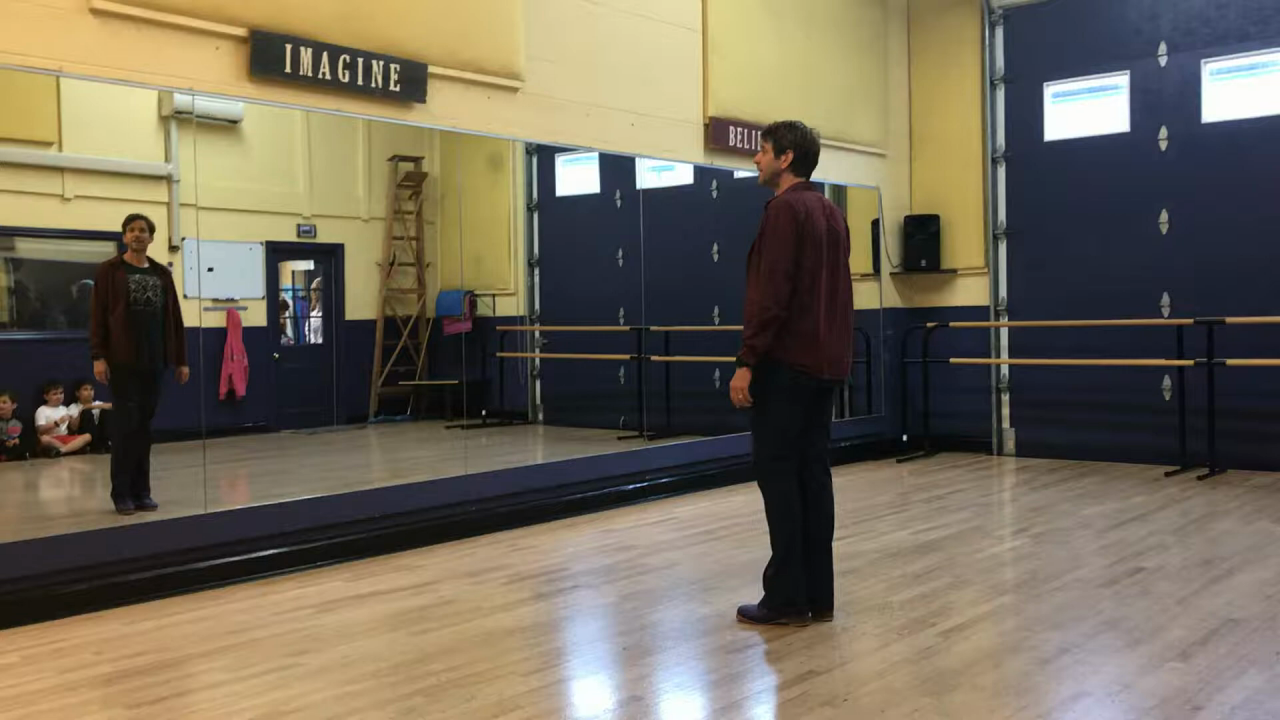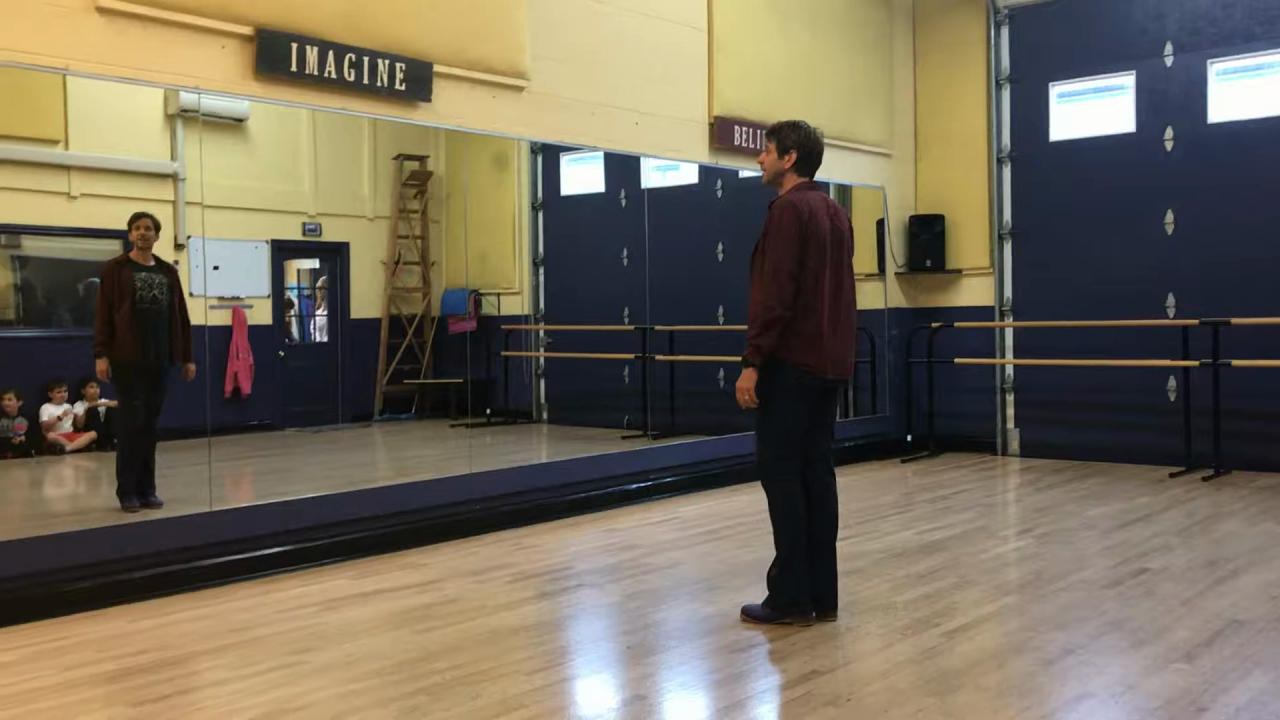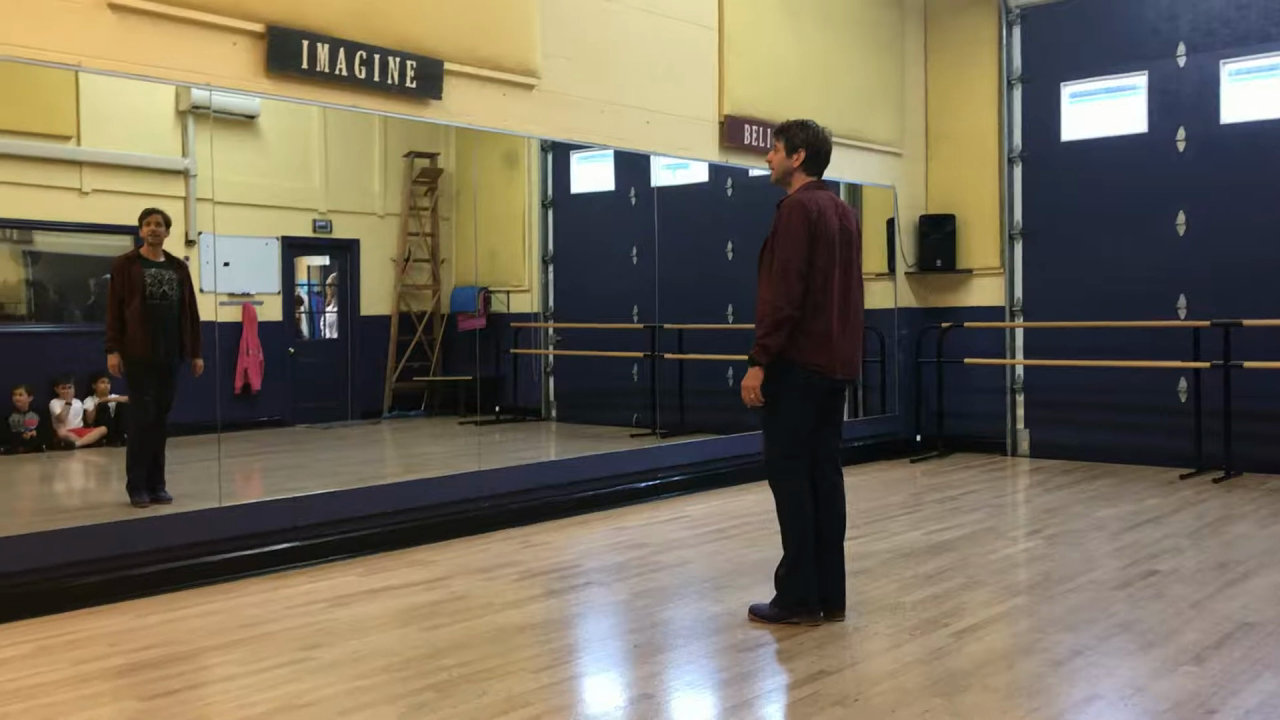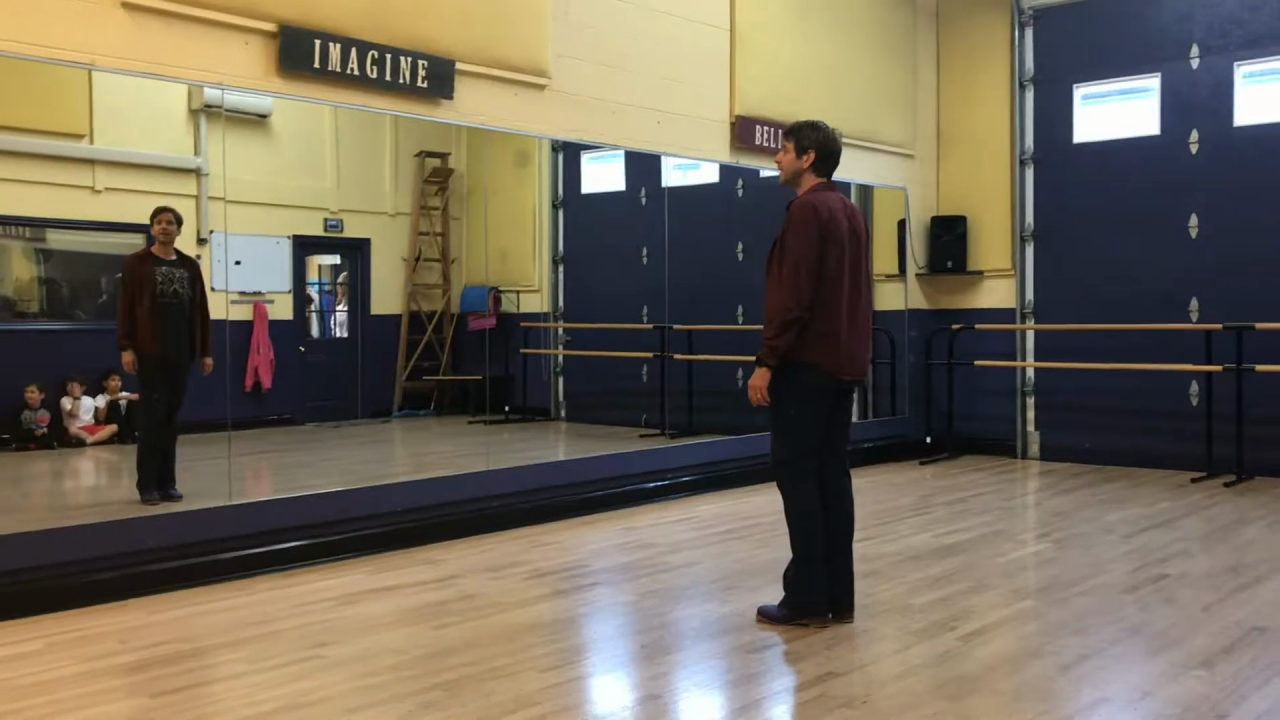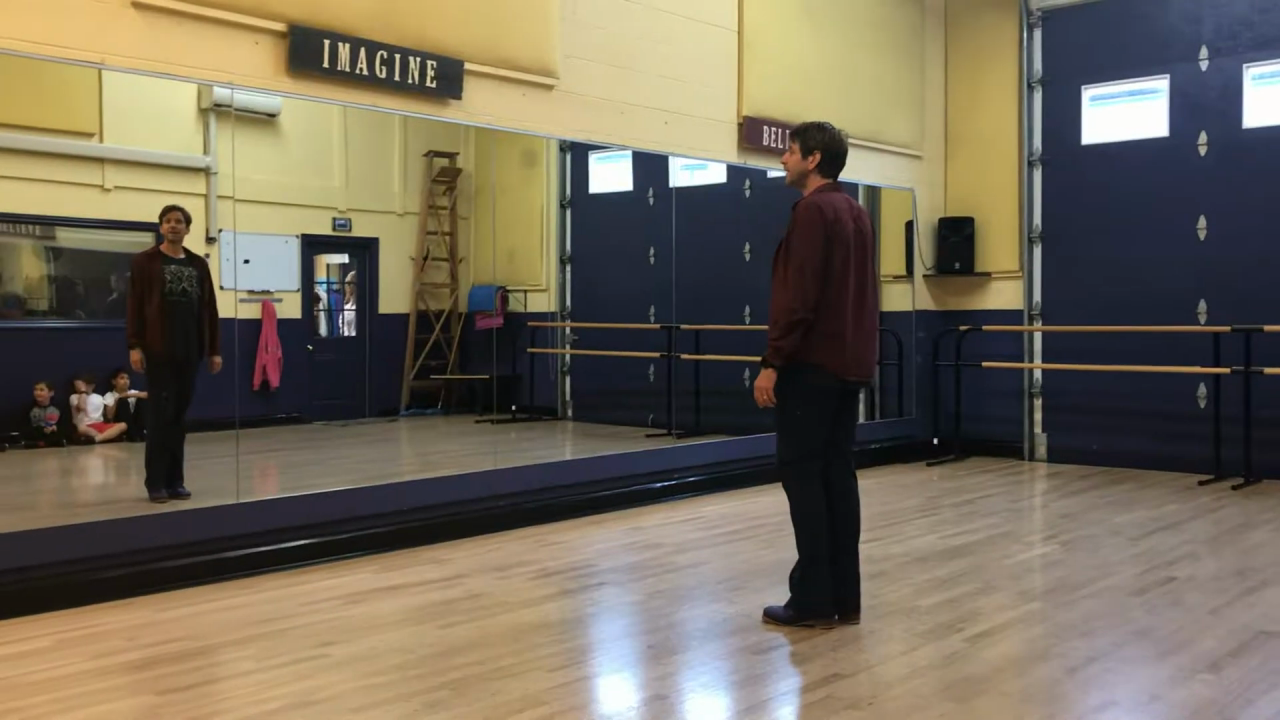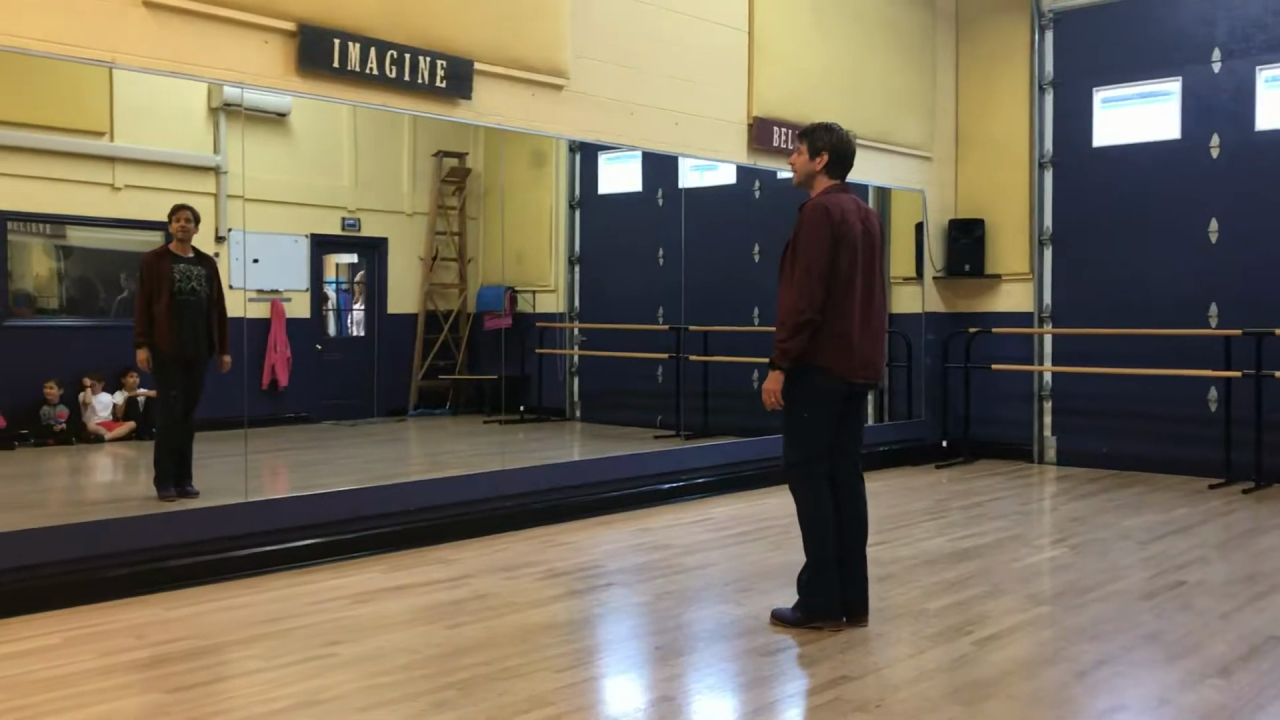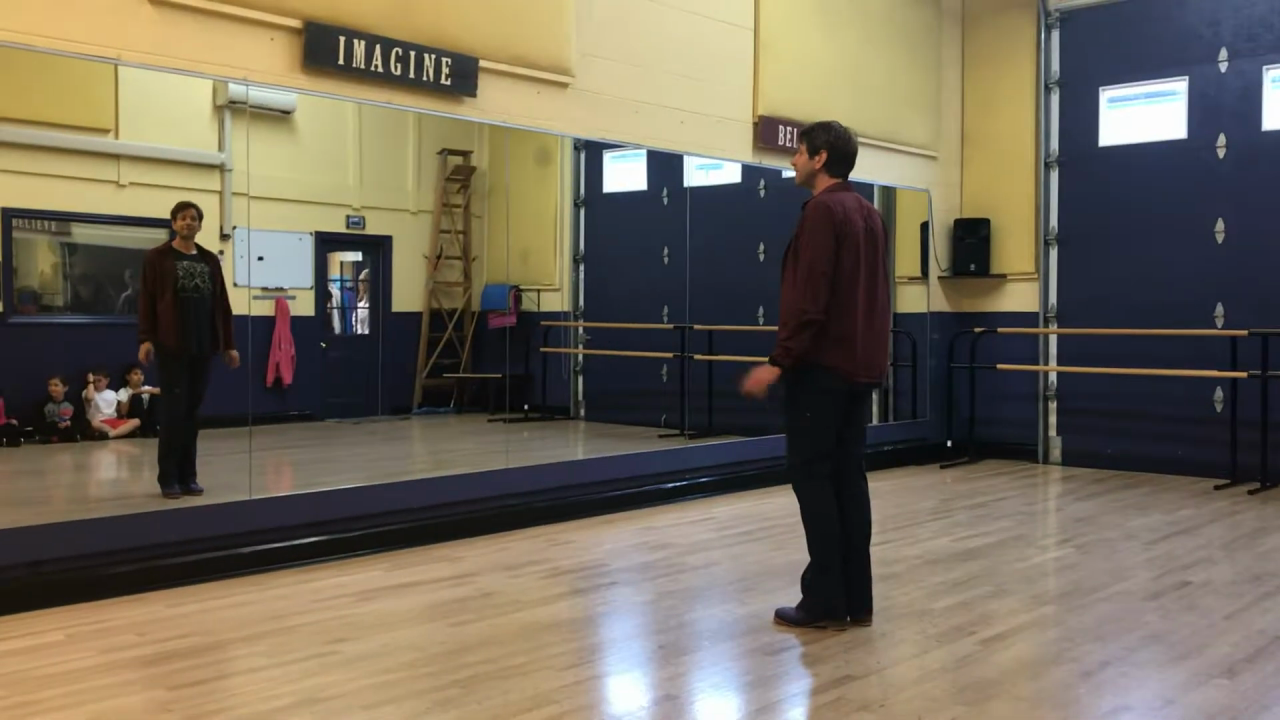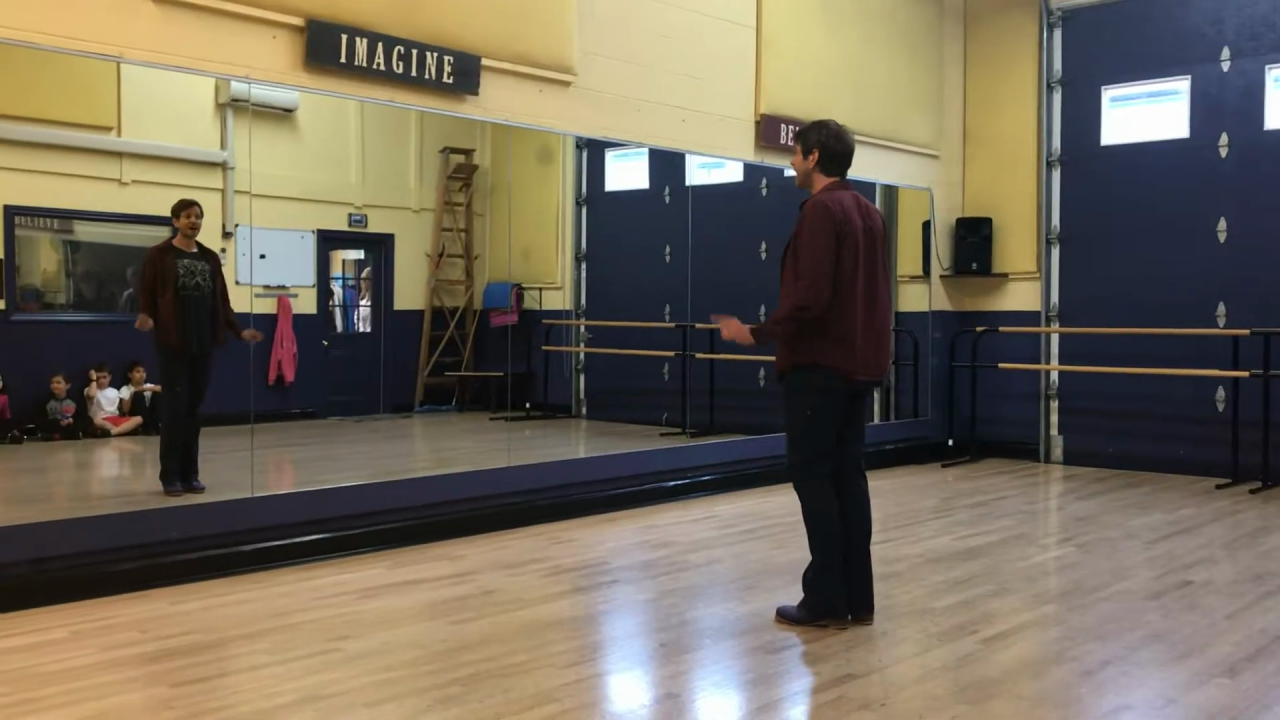
dt=0.2s
person 1, frame 1
left shoulder: (785, 209)
right shoulder: (832, 214)
left elbow: (771, 295)
left wrist: (747, 362)
left hip: (786, 364)
right hip: (825, 363)
left knee: (777, 474)
right knee: (813, 473)
left ankle: (787, 598)
right ankle: (818, 595)
person 1, frame 2
left shoulder: (789, 209)
right shoulder: (835, 213)
left elbow: (776, 295)
left wrist: (752, 362)
left hip: (790, 365)
right hip: (828, 363)
left knee: (781, 474)
right knee: (816, 473)
left ankle: (790, 598)
right ankle: (822, 594)
person 1, frame 3
left shoulder: (797, 208)
right shoulder: (843, 212)
left elbow: (784, 295)
left wrist: (759, 362)
left hip: (798, 364)
right hip: (836, 362)
left knee: (789, 473)
right knee: (824, 472)
left ankle: (798, 598)
right ankle: (830, 595)
person 1, frame 4
left shoulder: (807, 210)
right shoulder: (851, 213)
left elbow: (793, 296)
left wrist: (766, 362)
left hip: (806, 365)
right hip: (844, 364)
left knee: (796, 474)
right knee: (832, 474)
left ankle: (807, 598)
right ankle: (838, 595)
person 1, frame 5
left shoulder: (812, 210)
right shoulder: (857, 214)
left elbow: (798, 297)
left wrist: (772, 363)
left hip: (812, 366)
right hip: (849, 365)
left knee: (802, 475)
right knee: (838, 475)
left ankle: (813, 600)
right ankle: (845, 597)
person 1, frame 6
left shoulder: (819, 211)
right shoulder: (865, 216)
left elbow: (805, 300)
left wrist: (779, 365)
left hip: (819, 368)
right hip: (857, 367)
left knee: (808, 477)
right knee: (845, 477)
left ankle: (820, 602)
right ankle: (853, 599)
person 1, frame 7
left shoulder: (822, 211)
right shoulder: (868, 214)
left elbow: (809, 299)
left wrist: (776, 361)
left hip: (821, 367)
right hip: (860, 366)
left knee: (811, 477)
right knee: (847, 475)
left ankle: (824, 602)
right ankle: (856, 599)
person 1, frame 8
left shoulder: (821, 209)
right shoulder: (868, 212)
left elbow: (809, 296)
left wrist: (757, 332)
left hip: (819, 365)
right hip: (861, 364)
left knee: (812, 476)
right knee: (848, 475)
left ankle: (825, 600)
right ankle: (857, 597)
person 2, frame 1
left shoulder: (162, 274)
right shoulder: (109, 271)
left elbow: (174, 319)
right elbow: (98, 317)
left wrist: (181, 359)
right wrist: (98, 356)
left hip: (154, 361)
right hip: (122, 361)
left knee: (144, 426)
right knee: (125, 425)
left ankle: (141, 491)
right ankle: (122, 493)
person 2, frame 2
left shoulder: (168, 272)
right shoulder: (115, 269)
left elbow: (180, 316)
right elbow: (104, 315)
left wrist: (187, 357)
right wrist: (101, 354)
left hip: (160, 359)
right hip: (128, 360)
left knee: (150, 424)
right knee: (131, 423)
left ankle: (147, 489)
right ankle: (127, 491)
person 2, frame 3
left shoulder: (178, 268)
right shoulder: (125, 265)
left elbow: (190, 312)
right elbow: (114, 310)
left wrist: (196, 352)
right wrist: (113, 349)
left hip: (170, 354)
right hip: (138, 355)
left knee: (160, 419)
right knee: (141, 418)
left ankle: (156, 484)
right ankle: (137, 486)
person 2, frame 4
left shoulder: (190, 266)
right shoulder: (137, 263)
left elbow: (201, 311)
right elbow: (126, 308)
left wrist: (205, 351)
right wrist: (126, 347)
left hip: (181, 352)
right hip: (150, 353)
left knee: (171, 417)
right knee: (152, 416)
left ankle: (167, 482)
right ankle: (147, 484)
person 2, frame 5
left shoulder: (198, 265)
right shoulder: (145, 262)
left elbow: (209, 310)
right elbow: (135, 307)
left wrist: (214, 350)
right wrist: (135, 345)
left hip: (190, 351)
right hip: (158, 351)
left knee: (179, 415)
right knee: (160, 415)
left ankle: (175, 480)
right ankle: (156, 482)
person 2, frame 6
left shoulder: (207, 264)
right shoulder: (154, 260)
left elbow: (218, 309)
right elbow: (143, 305)
left wrist: (223, 348)
right wrist: (142, 345)
left hip: (199, 350)
right hip: (167, 350)
left knee: (188, 414)
right knee: (169, 413)
left ankle: (184, 479)
right ankle: (164, 480)
person 2, frame 7
left shoulder: (210, 260)
right shoulder: (158, 258)
left elbow: (222, 304)
right elbow: (147, 300)
left wrist: (229, 344)
right wrist: (146, 337)
left hip: (202, 347)
right hip: (171, 347)
left knee: (192, 411)
right knee: (173, 411)
left ankle: (187, 476)
right ankle: (168, 478)
person 2, frame 8
left shoulder: (210, 258)
right shoulder: (159, 255)
left elbow: (221, 301)
right elbow: (146, 296)
left wrist: (239, 330)
right wrist: (146, 318)
left hip: (204, 344)
right hip: (173, 344)
left knee: (194, 409)
right knee: (175, 408)
left ankle: (189, 474)
right ankle: (170, 475)
